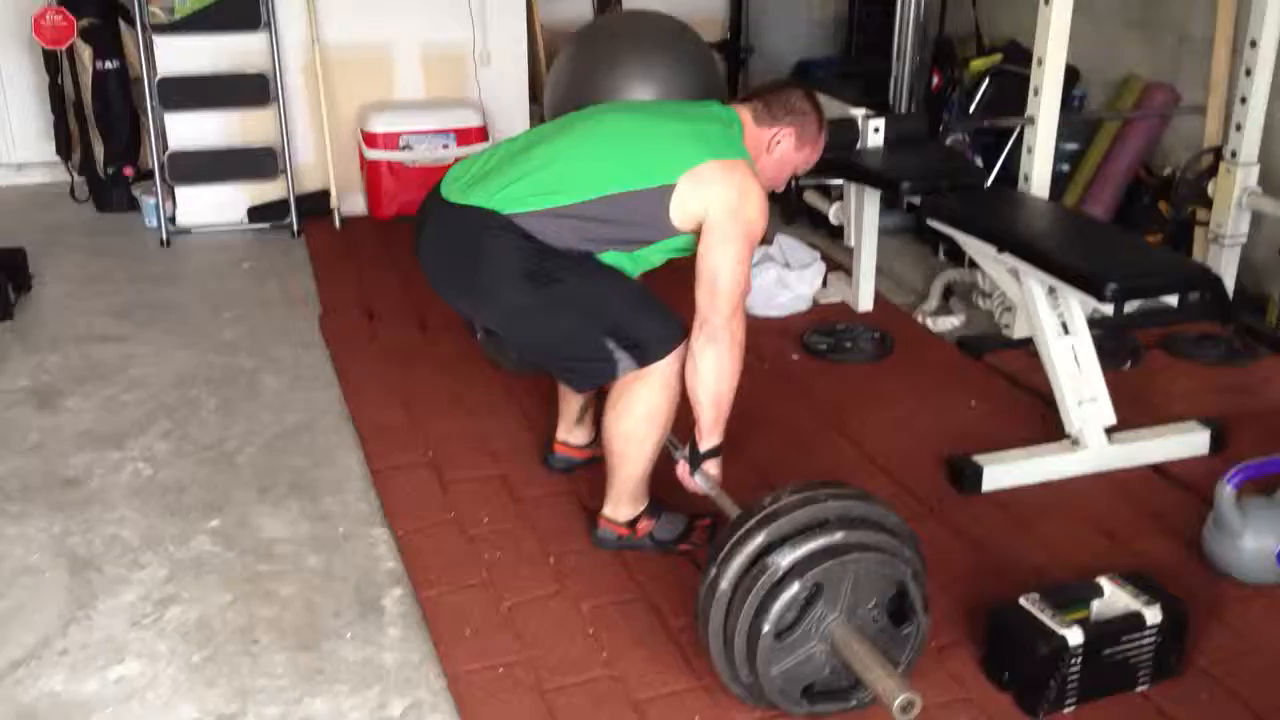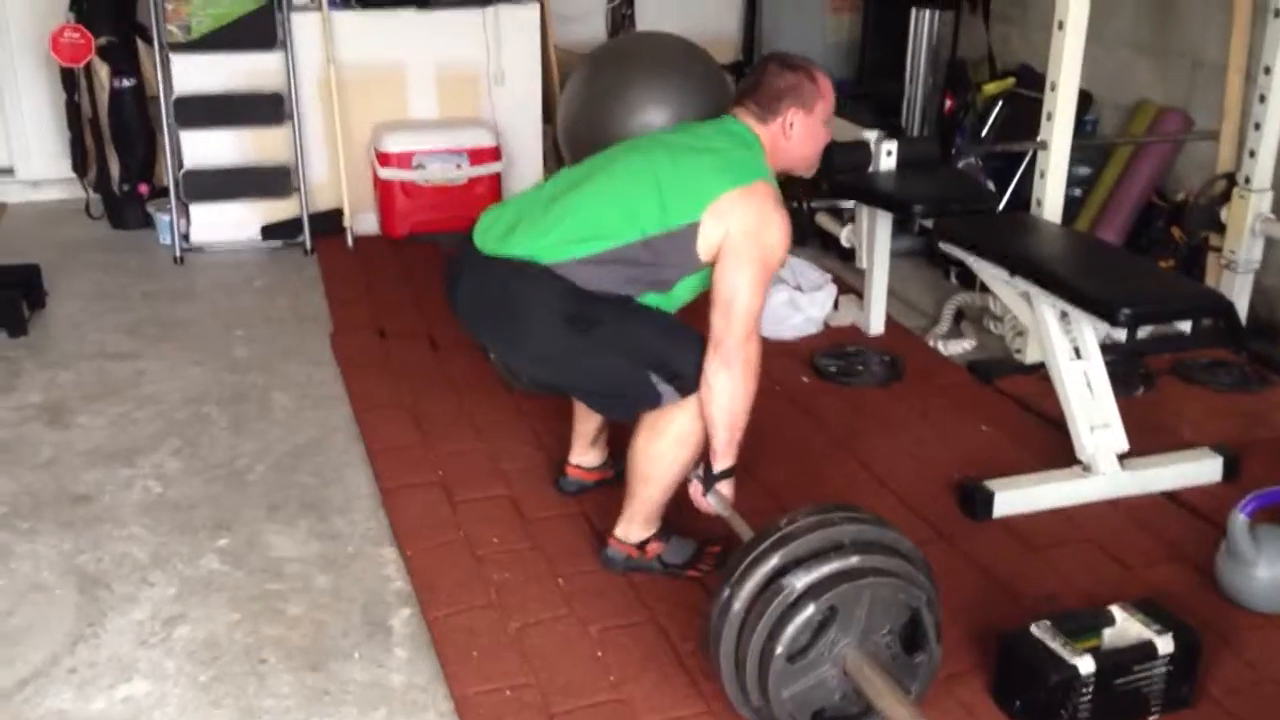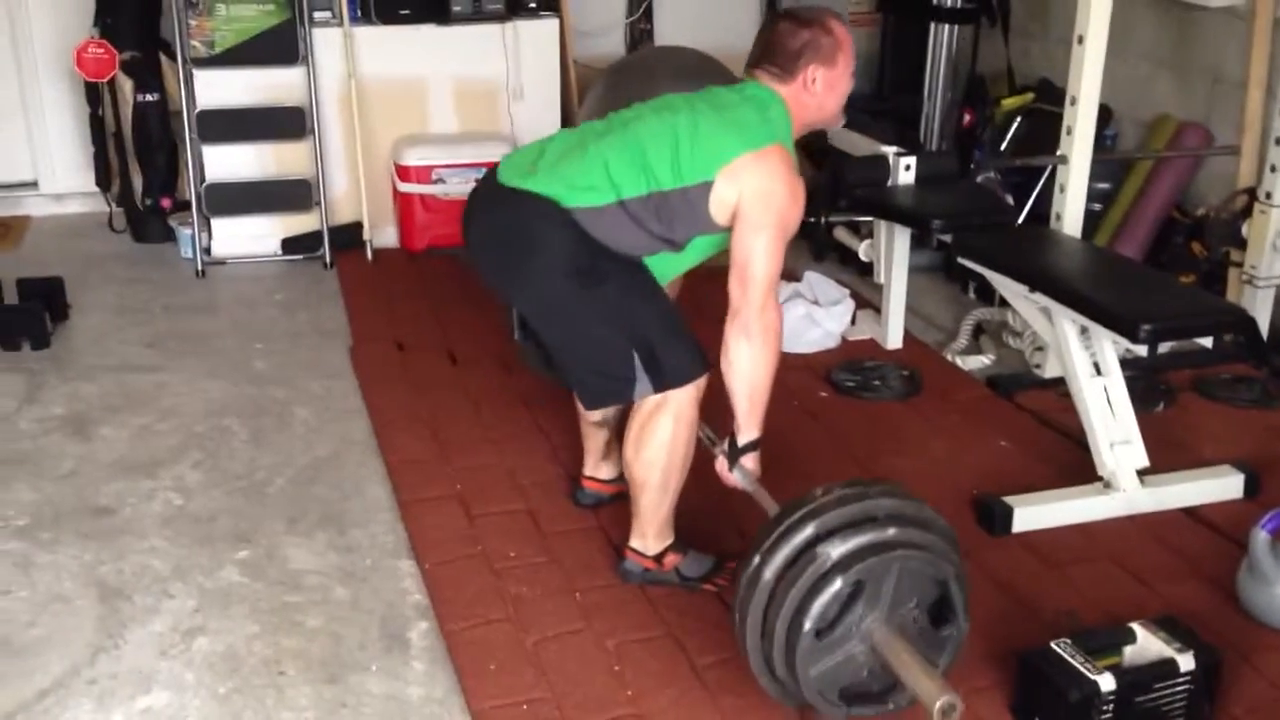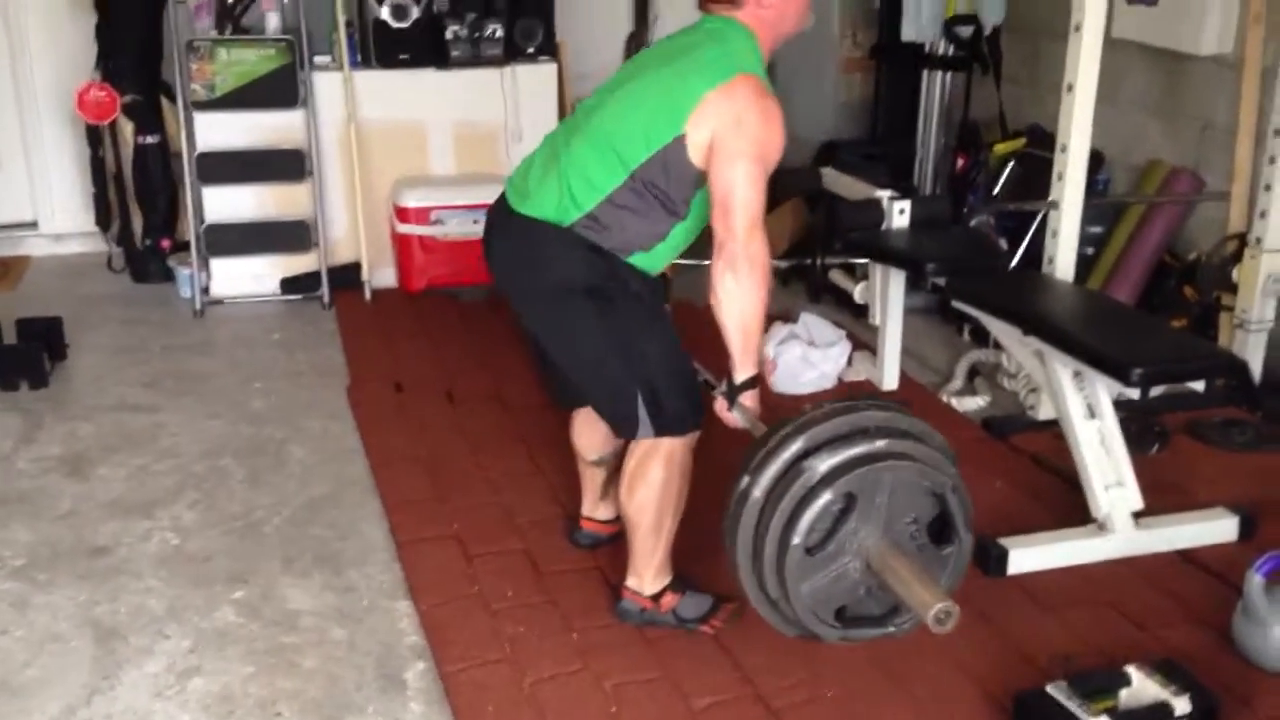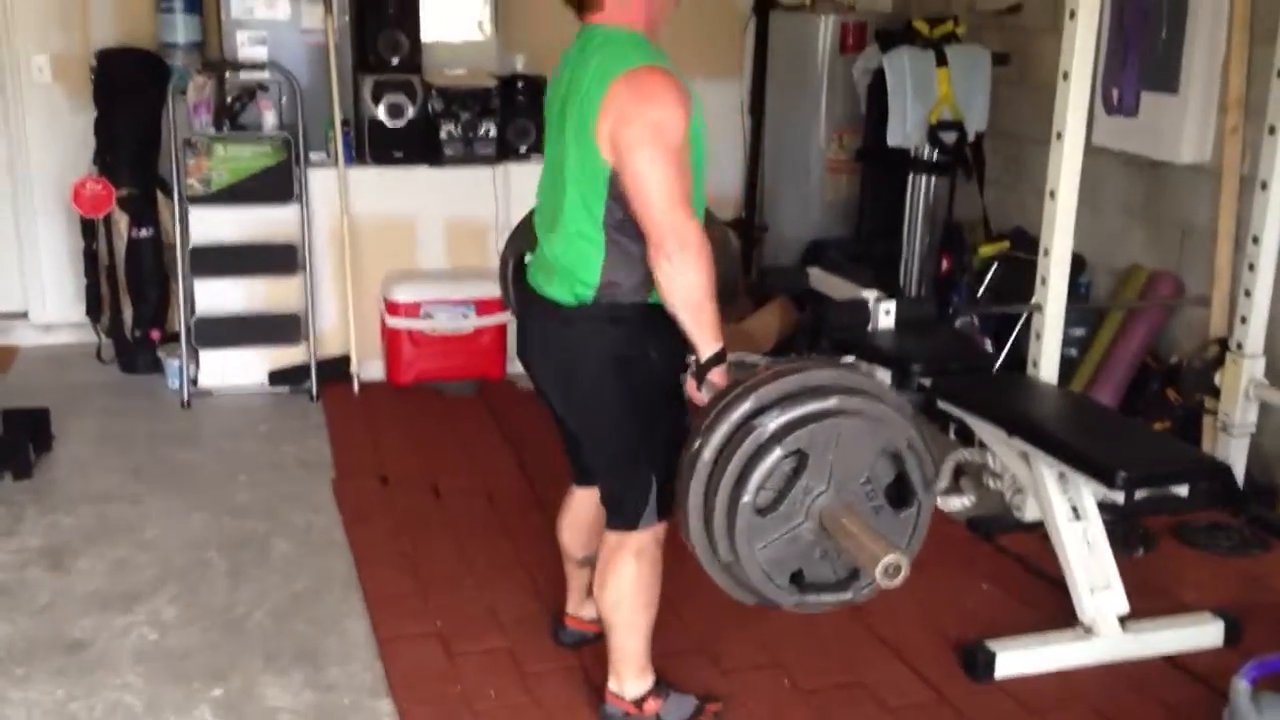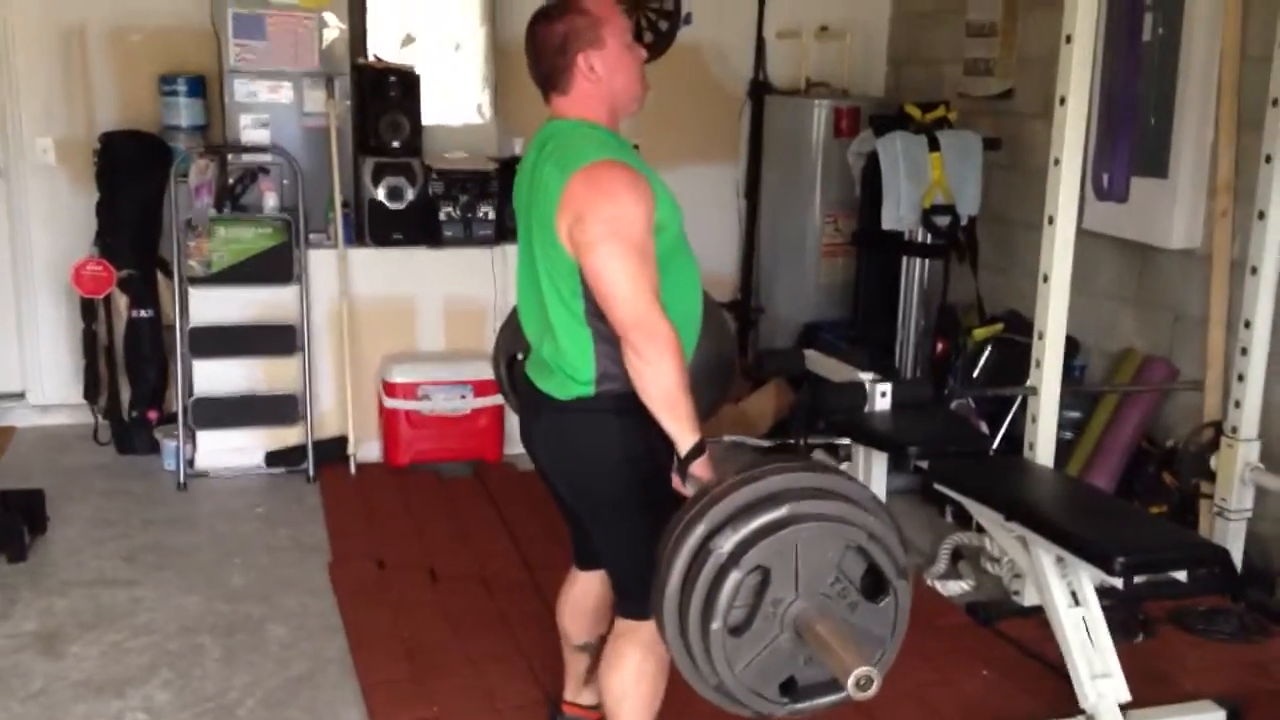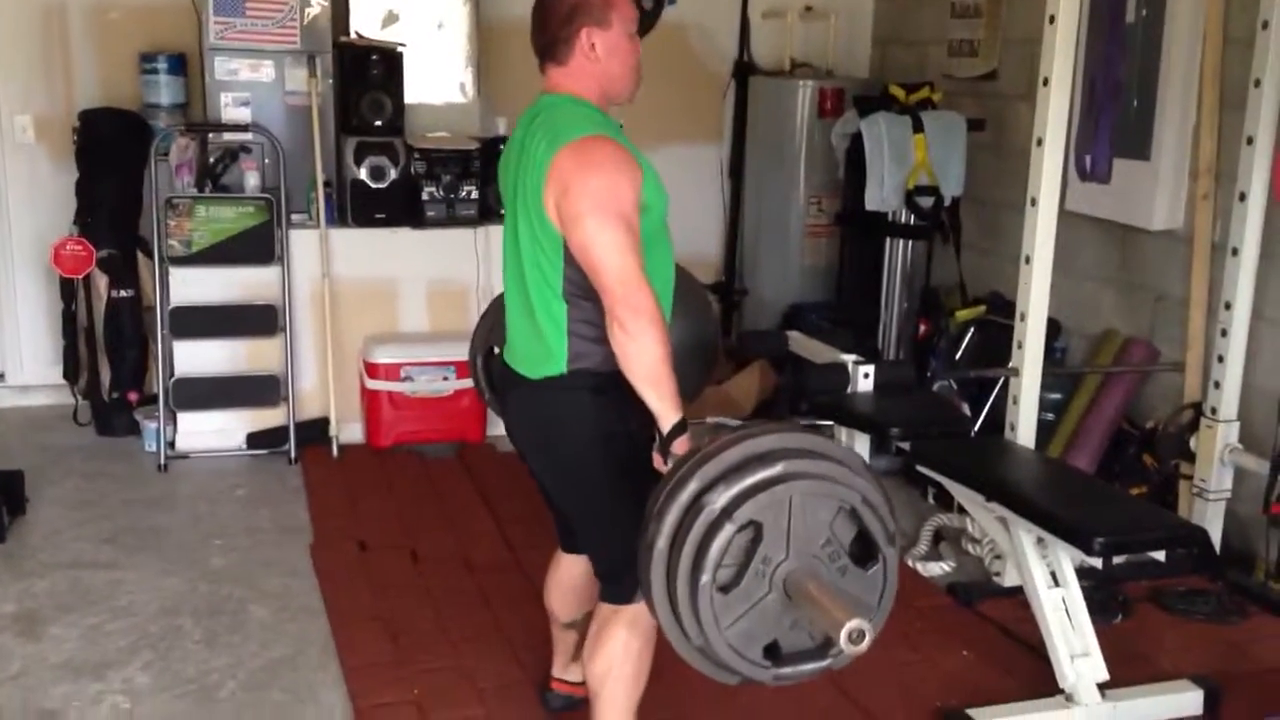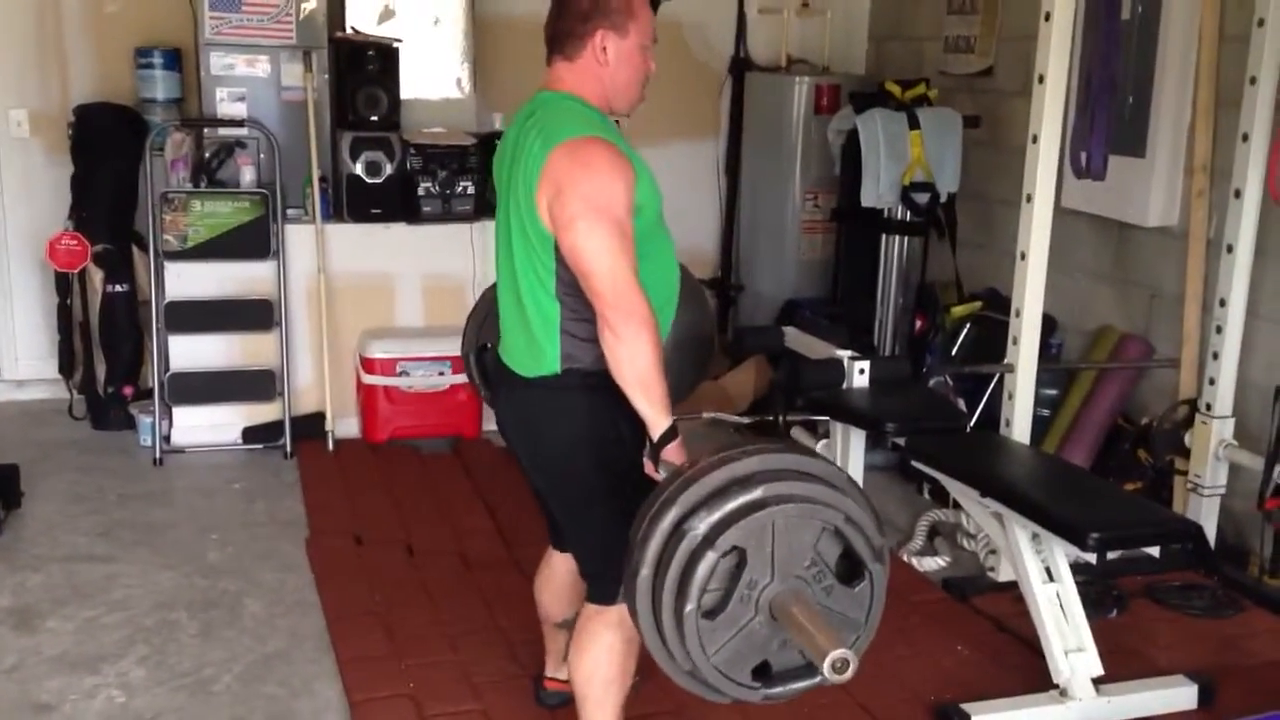
dt=0.7s
person 1, frame 1
left shoulder: (692, 122)
right shoulder: (736, 186)
right elbow: (717, 326)
right wrist: (708, 447)
left hip: (451, 212)
right hip: (485, 246)
left knee: (588, 309)
right knee: (656, 349)
left ankle: (574, 439)
right ankle: (626, 518)
person 1, frame 2
left shoulder: (699, 142)
right shoulder: (758, 209)
right elbow: (732, 350)
right wrist: (721, 467)
left hip: (483, 262)
right hip: (520, 296)
left knee: (619, 337)
right knee: (693, 381)
left ankle: (586, 462)
right ankle: (635, 539)
person 1, frame 3
left shoulder: (723, 109)
right shoulder: (772, 172)
right elbow: (751, 317)
left wrist: (648, 321)
right wrist: (745, 443)
left hip: (503, 203)
right hip: (542, 231)
left knee: (607, 344)
right knee: (672, 380)
left ankle: (600, 474)
right ankle: (652, 552)
person 1, frame 4
right shoulder: (747, 101)
right elbow: (739, 248)
left wrist: (644, 302)
right wrist: (745, 377)
left hip: (523, 228)
right hip: (564, 255)
left knee: (602, 382)
right knee: (668, 421)
left ankle: (598, 513)
right ankle: (649, 590)
person 1, frame 5
left shoulder: (583, 62)
right shoulder: (644, 86)
right elbow: (671, 233)
right wrist: (709, 354)
left hip: (555, 311)
right hip: (608, 331)
left knee: (598, 478)
right knee: (642, 515)
left ankle: (580, 611)
person 1, frame 6
left shoulder: (548, 152)
right shoulder: (605, 178)
right elbow: (642, 329)
right wrist: (691, 448)
left hip: (557, 403)
right hip: (608, 422)
left knee: (596, 561)
right knee: (652, 605)
person 1, frame 7
left shoulder: (536, 129)
right shoulder: (593, 152)
right elbow: (627, 303)
right wrist: (673, 425)
left hip: (540, 384)
right hip: (585, 402)
left knee: (582, 542)
right knee: (639, 584)
person 1, frame 8
left shoulder: (533, 124)
right shoulder: (588, 155)
right elbow: (619, 309)
right wrist: (664, 432)
left hip: (535, 382)
right hip: (578, 401)
left knee: (574, 544)
right knee: (622, 586)
